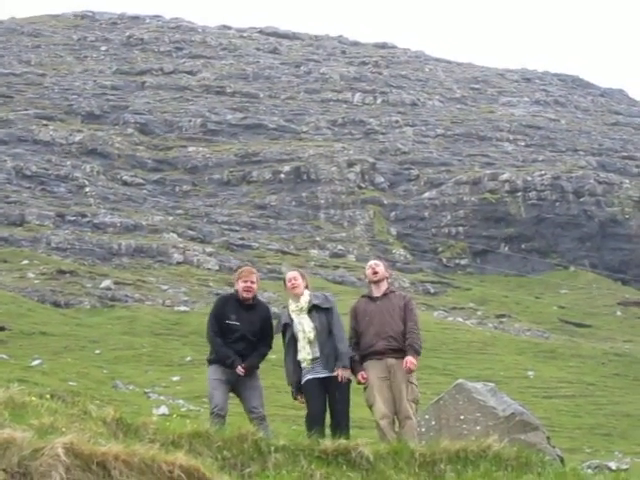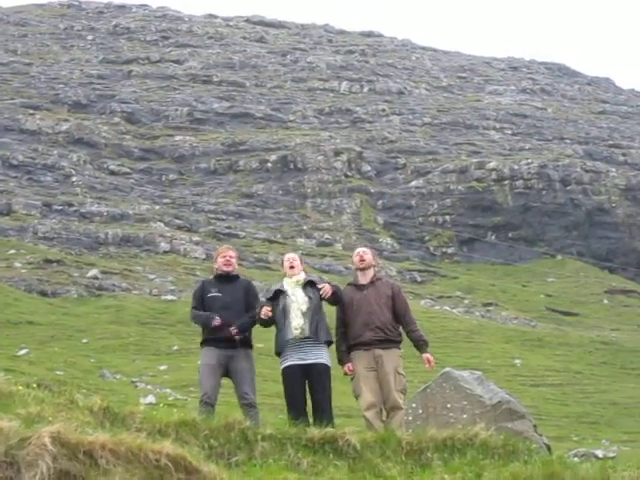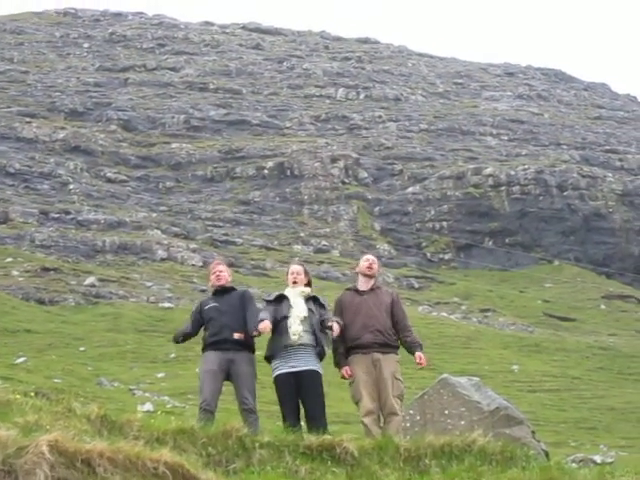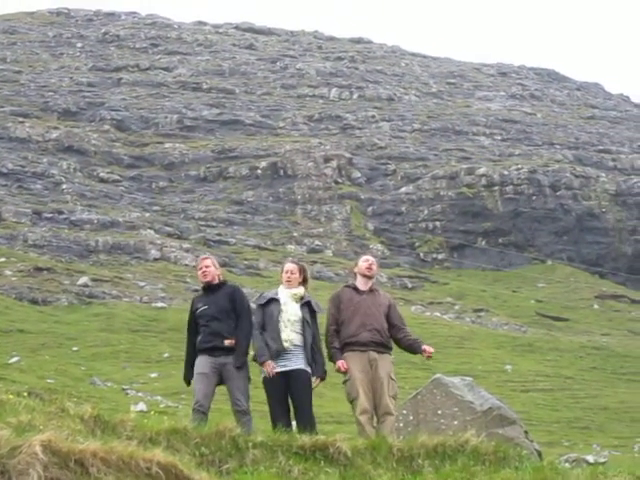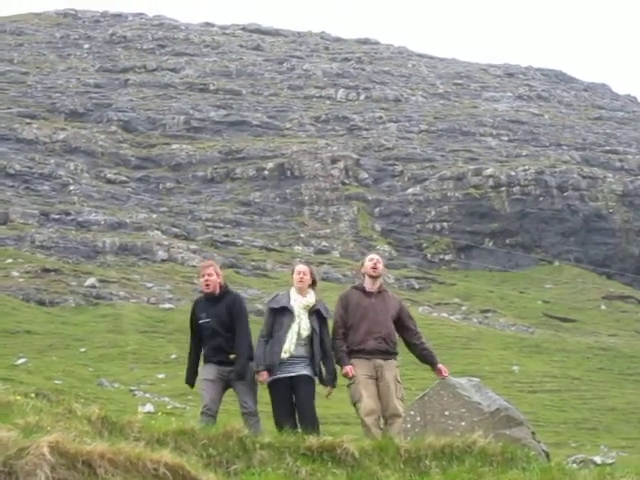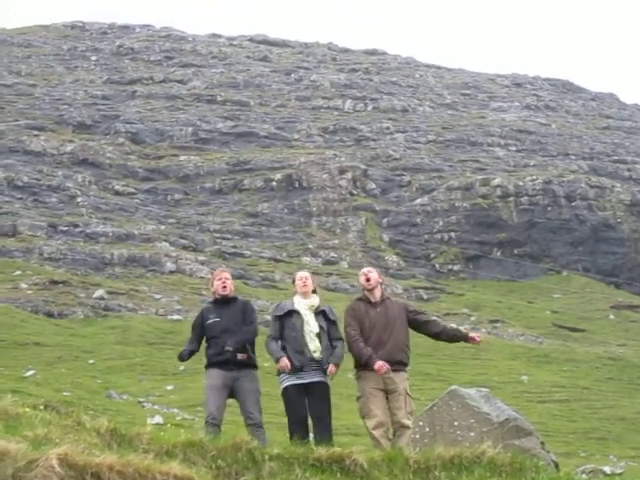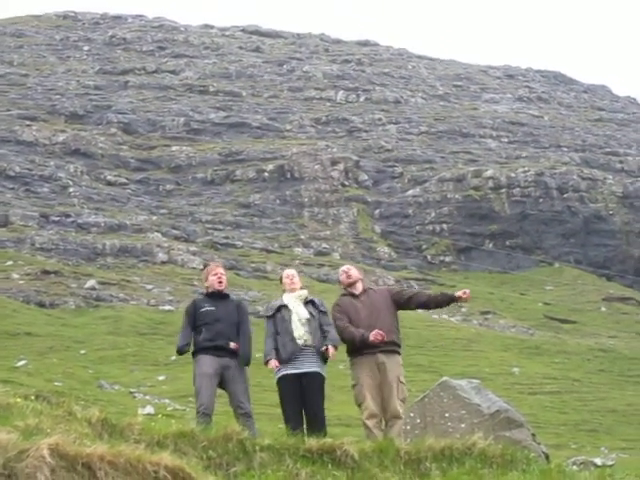
dt=0.3s
person 1, frame 1
left shoulder: (403, 300)
right shoulder: (359, 306)
left elbow: (413, 330)
right elbow: (353, 341)
left wrist: (412, 353)
right wrist: (357, 367)
left hip: (401, 361)
right hip: (373, 364)
left knee: (407, 412)
right knee: (382, 414)
person 1, frame 2
left shoulder: (390, 287)
right shoulder: (346, 293)
left elbow: (407, 320)
right elbow: (341, 330)
left wrist: (423, 348)
right wrist: (344, 359)
left hip: (389, 351)
right hip: (361, 354)
left knee: (395, 401)
right knee: (369, 404)
person 1, frame 3
left shoulder: (390, 296)
right shoulder: (344, 299)
left elbow: (403, 327)
right elbow: (338, 334)
left wrist: (416, 348)
right wrist: (341, 362)
left hip: (387, 356)
right hip: (358, 358)
left knee: (392, 407)
right knee: (367, 410)
person 1, frame 4
left shoulder: (385, 299)
right shoulder: (340, 296)
left elbow: (398, 330)
right elbow: (331, 330)
left wrist: (419, 347)
right wrist: (336, 356)
left hip: (382, 356)
right hip: (354, 356)
left knee: (386, 407)
right knee: (362, 408)
person 1, frame 5
left shoulder: (394, 301)
right shoulder: (348, 297)
left elbow: (411, 333)
right elbow: (338, 333)
left wrist: (433, 361)
right wrist: (344, 361)
left hip: (387, 362)
right hip: (360, 361)
left knee: (394, 410)
right knee: (368, 411)
person 1, frame 6
left shoulder: (401, 308)
right shoulder: (354, 309)
left elbow: (431, 325)
right elbow: (353, 341)
left wrist: (463, 336)
right wrist: (372, 361)
left hip: (398, 373)
right hip: (369, 374)
left knee: (403, 421)
right knee: (377, 423)
person 1, frame 7
left shoulder: (385, 294)
right shoulder: (341, 304)
left elbow: (417, 298)
right elbow: (344, 331)
left wrist: (452, 297)
right wrist: (366, 337)
left hip: (391, 357)
right hip: (363, 360)
left knee: (394, 410)
right knee: (370, 412)
person 2, frame 1
left shoulder: (263, 310)
right shoulder: (223, 302)
left elbow: (266, 344)
right elbow: (213, 336)
left wrist: (249, 364)
right wrist: (233, 361)
left hip: (249, 371)
right hip: (220, 367)
left knee: (257, 414)
right knee: (218, 410)
person 2, frame 2
left shoulder: (246, 285)
right shoulder: (206, 285)
left elbow: (255, 312)
right elbow: (195, 312)
left wrist: (241, 328)
right wrist: (209, 319)
left hip: (241, 349)
right hip: (212, 348)
left knee: (248, 398)
right knee: (207, 397)
person 2, frame 3
left shoulder: (242, 295)
right shoulder: (205, 303)
left elbow: (252, 312)
right elbow: (193, 326)
left wrist: (253, 328)
right wrist: (182, 334)
left hip: (242, 353)
right hip: (213, 353)
left knee: (247, 404)
right knee: (207, 404)
person 2, frame 4
left shoulder: (233, 291)
right shoulder: (197, 300)
left elbow: (246, 322)
right elbow: (192, 335)
left wrist: (241, 352)
right wrist: (187, 368)
left hip: (233, 356)
right hip: (206, 357)
left knee: (241, 406)
right knee: (199, 405)
person 2, frame 5
left shoulder: (234, 299)
right shoulder: (198, 305)
left elbow: (243, 333)
right elbow: (195, 341)
left wrist: (241, 364)
right wrist: (191, 372)
left hip: (239, 365)
right hip: (212, 365)
left knee: (249, 409)
right knee: (207, 409)
person 2, frame 6
left shoulder: (244, 306)
right shoulder: (206, 312)
left elbow: (252, 329)
right elbow: (195, 338)
left wrist: (234, 343)
right wrist: (187, 351)
left hip: (245, 369)
right hip: (217, 369)
left knee: (254, 418)
right knee: (213, 418)
person 2, frame 7
left shoulder: (237, 305)
right shoulder: (197, 304)
left elbow: (245, 329)
right elbow: (187, 327)
left wrist: (245, 352)
right wrist: (183, 343)
left hip: (233, 359)
right hip: (206, 357)
left knee: (243, 409)
right knee: (204, 408)
person 3, frame 1
left shoulder: (324, 301)
right shoulder: (287, 317)
left elbow: (338, 332)
right elbow: (290, 353)
left wrist: (344, 362)
right wrist: (295, 386)
left hip: (335, 367)
right hip: (310, 371)
left knee: (340, 414)
right knee: (315, 413)
person 3, frame 2
left shoulder: (314, 285)
right shoulder: (278, 292)
left elbow: (335, 298)
right elbow: (268, 321)
left wrist: (332, 288)
right wrist: (263, 315)
left hip: (316, 349)
right hip: (291, 352)
left knee: (322, 401)
right knee: (295, 403)
person 3, frame 3
left shoulder: (314, 300)
right shoulder: (277, 299)
left elbow: (324, 318)
right elbow: (267, 315)
left wrist: (333, 323)
right wrist: (264, 322)
left hip: (309, 358)
right hip: (283, 359)
left knee: (315, 408)
right knee: (289, 411)
person 3, frame 4
left shoulder: (307, 303)
right shoulder: (267, 299)
left elbow: (314, 337)
right elbow: (257, 330)
left wrist: (319, 370)
right wrist: (263, 357)
left hip: (299, 360)
right hip: (274, 361)
left knee: (304, 408)
right knee: (278, 413)
person 3, frame 5
left shoulder: (318, 308)
right shoulder: (278, 302)
left elbow: (325, 344)
right elbow: (264, 336)
left wrist: (330, 378)
right wrist: (261, 367)
left hip: (304, 367)
right hip: (278, 368)
left knee: (307, 412)
right knee: (283, 417)
person 3, frame 6
left shoulder: (325, 311)
right shoulder: (284, 309)
left elbow: (337, 339)
right elbow: (271, 339)
left wrist: (335, 360)
right wrist: (280, 356)
left hip: (318, 374)
right hip: (292, 374)
left knee: (322, 420)
right knee: (297, 423)
person 3, frame 7
left shoulder: (315, 304)
right shoulder: (275, 308)
left elbow: (327, 327)
right elbow: (270, 337)
left wrist: (332, 343)
right wrist: (270, 357)
left hip: (313, 362)
right hip: (287, 364)
left knee: (315, 411)
right knee: (292, 413)
